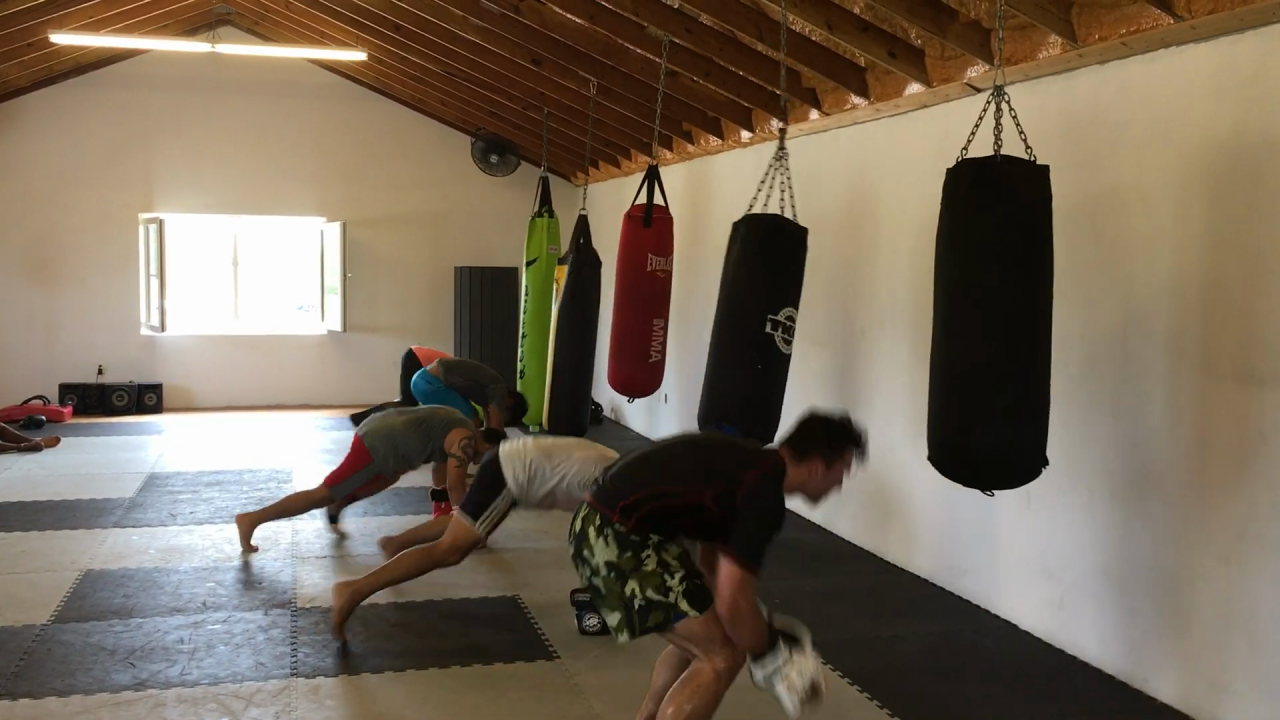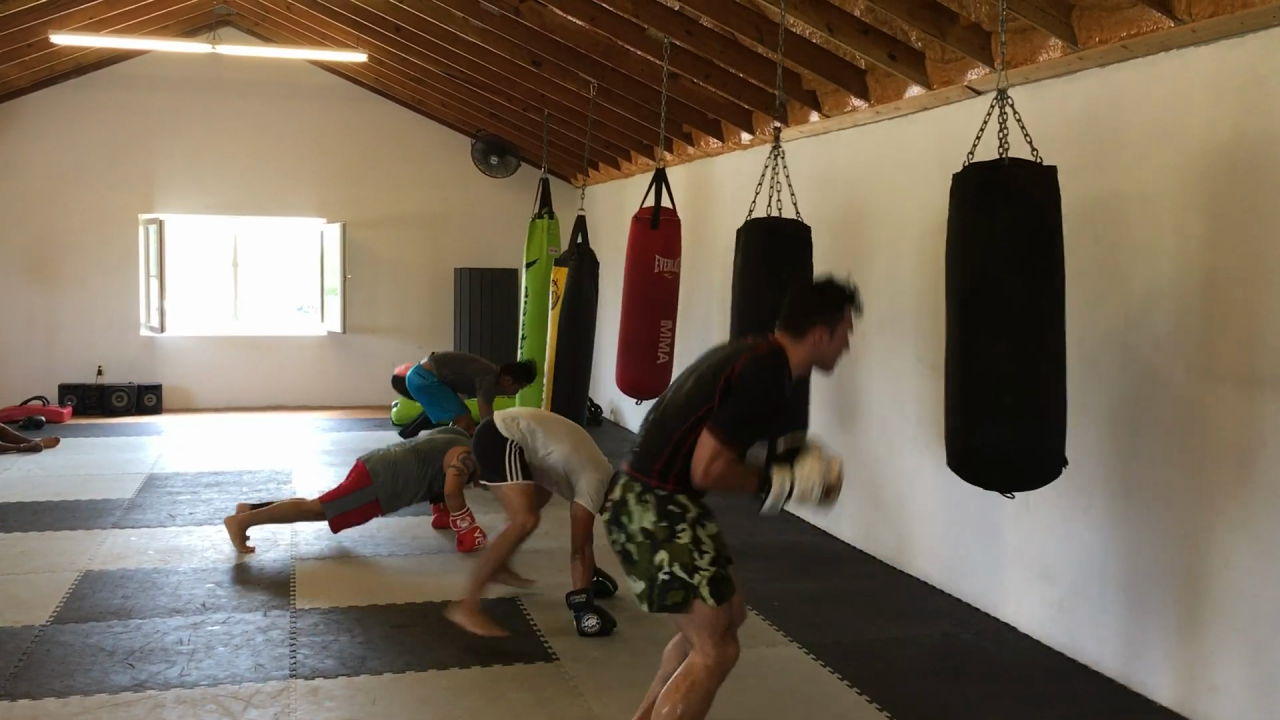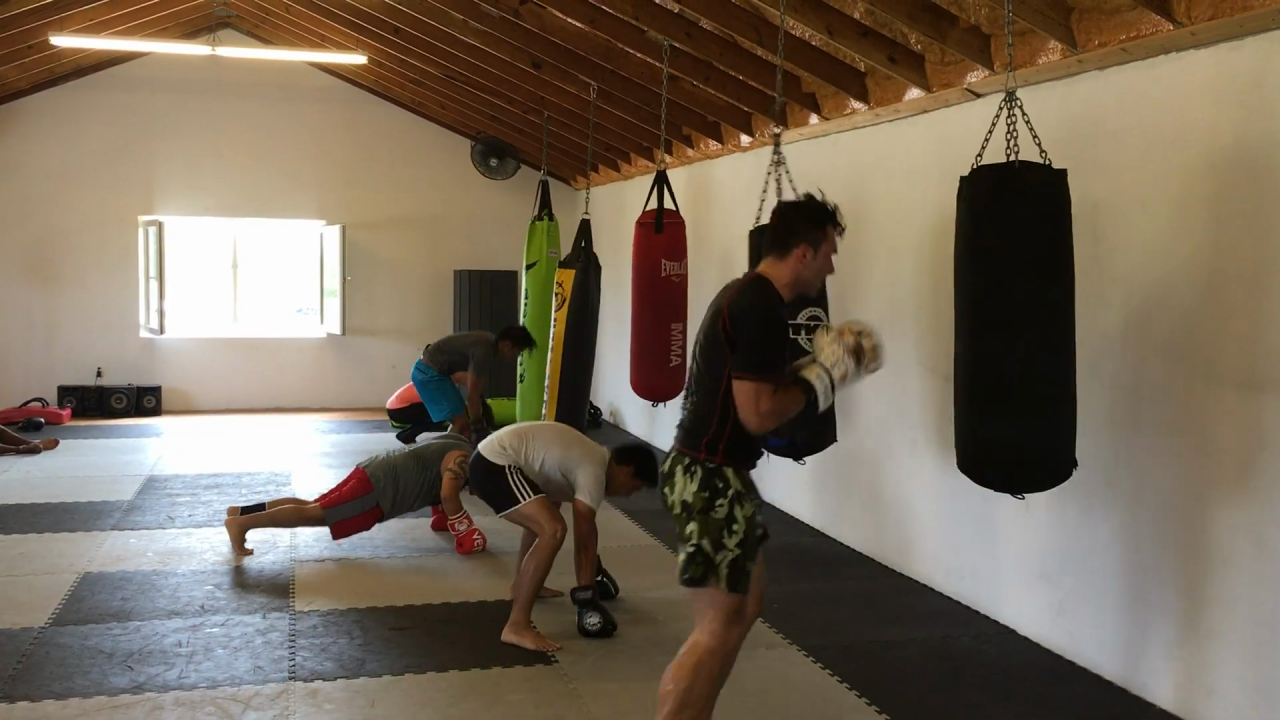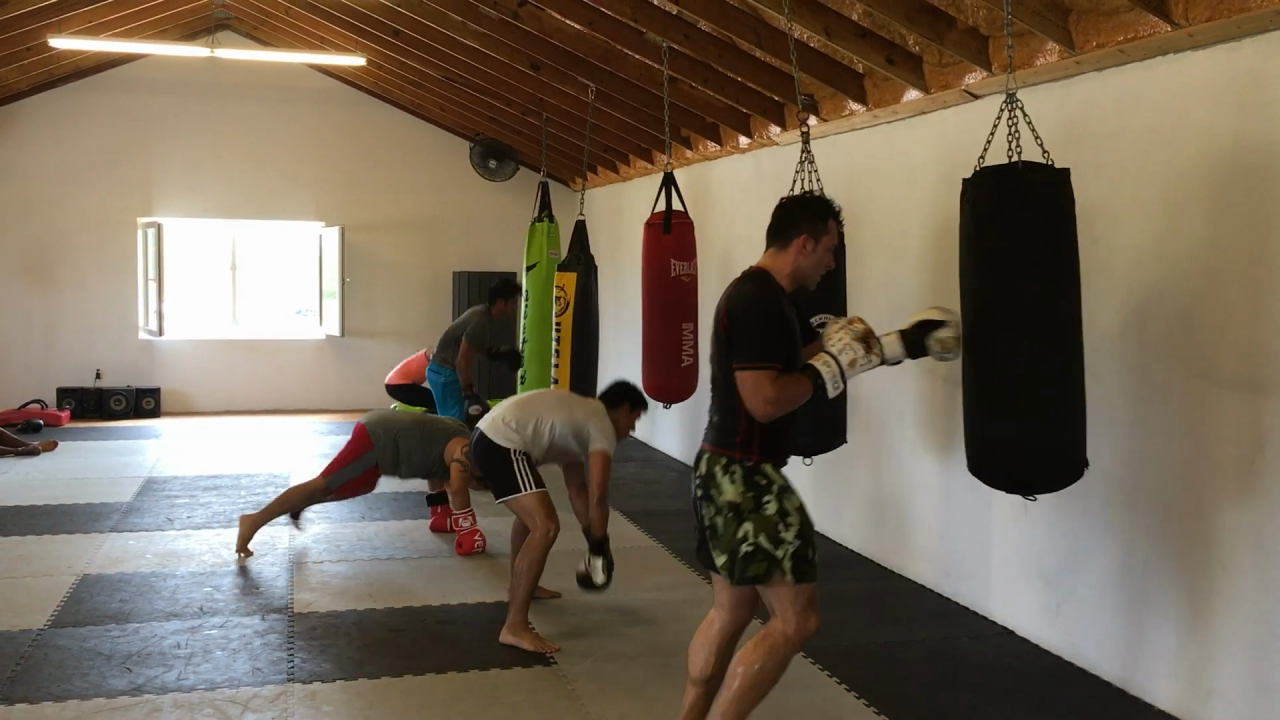
dt=0.2s
person 1, frame 1
left shoulder: (752, 468)
right shoulder: (764, 495)
left elbow: (713, 562)
right elbow: (733, 600)
right wrist: (775, 657)
left hip: (603, 528)
right hip: (614, 538)
left knee: (698, 630)
right knee: (721, 657)
person 1, frame 2
left shoulder: (756, 357)
right shoulder: (766, 377)
right elbow: (708, 471)
left wrist: (785, 470)
right wrist: (784, 483)
left hip: (652, 498)
right hip: (659, 505)
left knee: (724, 613)
right knee: (716, 649)
person 1, frame 3
left shoulder: (749, 295)
right shoulder: (759, 307)
right elbow: (758, 415)
left wrist: (820, 370)
right wrist: (824, 378)
left hip: (713, 470)
right hip: (709, 476)
left knee: (742, 606)
right knee: (720, 627)
person 1, frame 4
left shoulder: (761, 294)
right shoulder: (757, 299)
left elbow: (807, 360)
right elbow: (765, 401)
left wrist: (901, 344)
right wrist: (832, 367)
left hip: (730, 471)
right hip: (746, 475)
left knee: (730, 612)
right knee: (796, 620)
person 2, frame 1
left shoulder: (458, 432)
right shoulder: (466, 440)
left elbow: (441, 468)
right elbow: (455, 485)
left hip: (379, 428)
right hip: (379, 446)
left knee: (394, 470)
right knee: (325, 494)
left ankle: (335, 510)
right ankle: (251, 520)
person 2, frame 2
left shoulder: (456, 437)
right shoulder: (466, 455)
right elbow: (452, 493)
left wrist: (442, 514)
right wrist: (468, 530)
left hip: (380, 464)
right hip: (380, 477)
left knee: (321, 504)
right knee: (317, 509)
left ankle: (251, 510)
right ankle: (241, 521)
person 2, frame 3
left shoulder: (456, 444)
right shoulder: (463, 459)
right elbow: (448, 496)
left wrist: (442, 517)
right wrist: (466, 532)
left hip: (376, 473)
right hip: (379, 487)
left knee: (313, 506)
right knee: (314, 515)
left ankle: (242, 512)
right ankle: (241, 523)
person 2, frame 4
left shoulder: (457, 437)
right shoulder: (466, 449)
left elbow: (438, 477)
right elbow: (457, 490)
left wrist: (441, 514)
right wrist: (468, 531)
left hip: (378, 429)
right hip: (377, 439)
right knee: (322, 487)
left ankle: (297, 507)
right ankle: (254, 520)
person 3, frame 1
left shoulder: (607, 463)
left hip: (508, 460)
right hip: (511, 473)
left knee: (462, 524)
right knee: (449, 551)
left ankle: (395, 543)
right ankle: (353, 592)
person 3, frame 2
left shoulder: (598, 474)
right shoulder: (594, 482)
left elbow: (582, 533)
right elbow: (580, 544)
left wrist: (592, 572)
right wrist: (581, 599)
left hip: (501, 431)
right hip: (500, 437)
left knee: (536, 500)
right knee: (525, 521)
left ankle: (497, 565)
right ankle: (468, 605)
person 3, frame 3
left shoulder: (598, 461)
right shoulder: (593, 472)
left elbow: (586, 529)
right elbow: (583, 542)
left wrist: (596, 569)
right wrist: (586, 597)
left hip: (494, 458)
right hip: (495, 464)
left knee: (546, 511)
right knee: (553, 531)
left ankle: (524, 584)
right ankle: (517, 626)
person 3, frame 4
left shoulder: (585, 416)
right shoulder: (602, 426)
left elbow: (577, 486)
right elbow: (598, 495)
left wrist: (592, 534)
right wrist: (599, 544)
left hip: (489, 438)
right hip: (502, 444)
left knee: (531, 508)
right knee: (545, 527)
left ankle: (519, 586)
right ankle: (515, 626)
